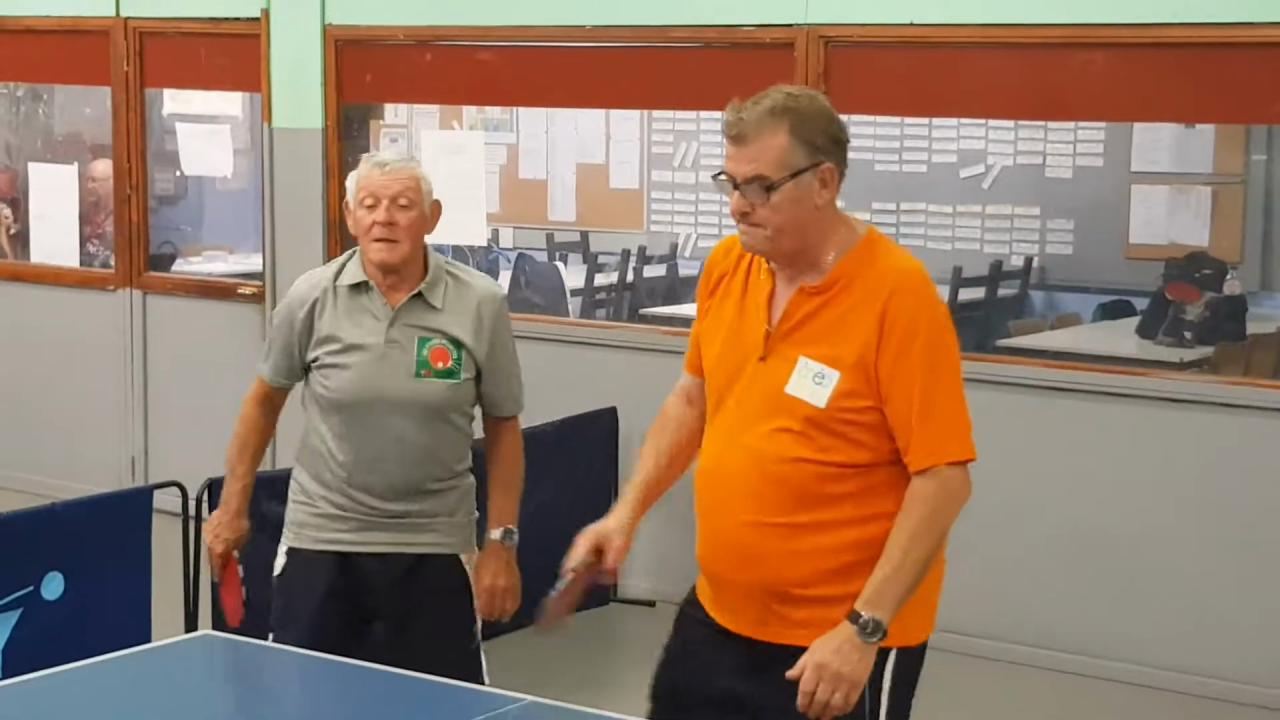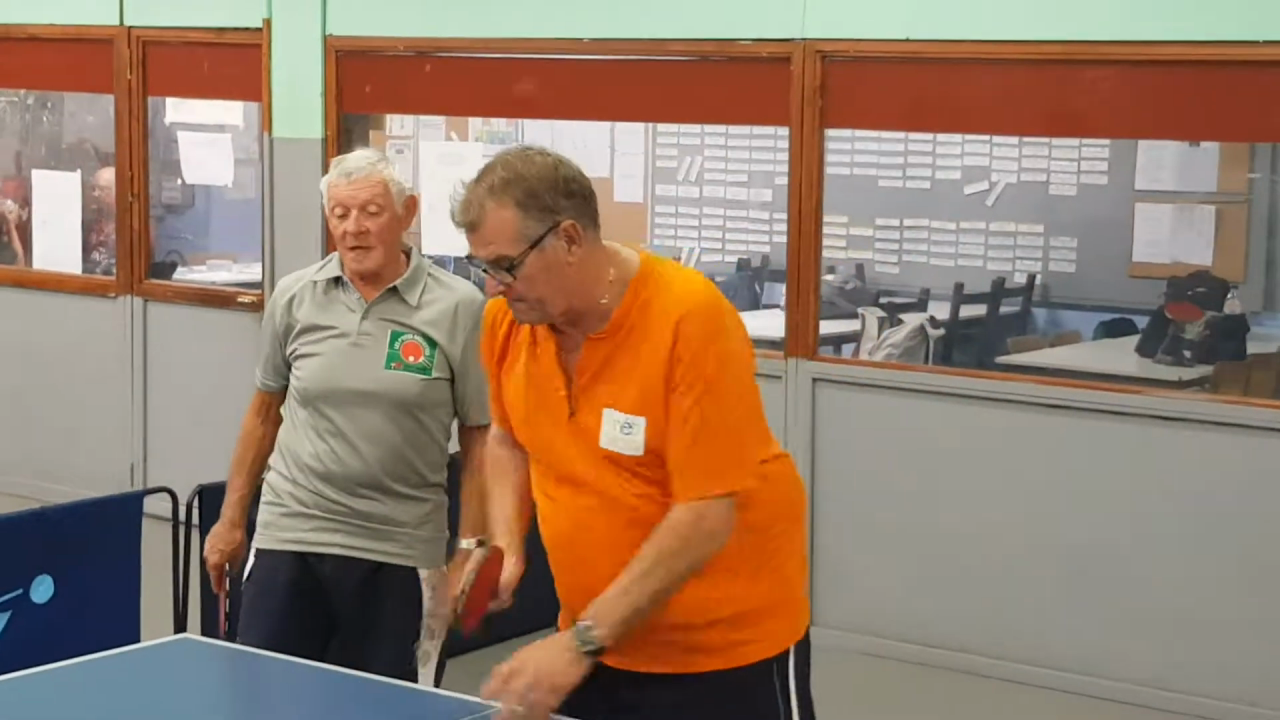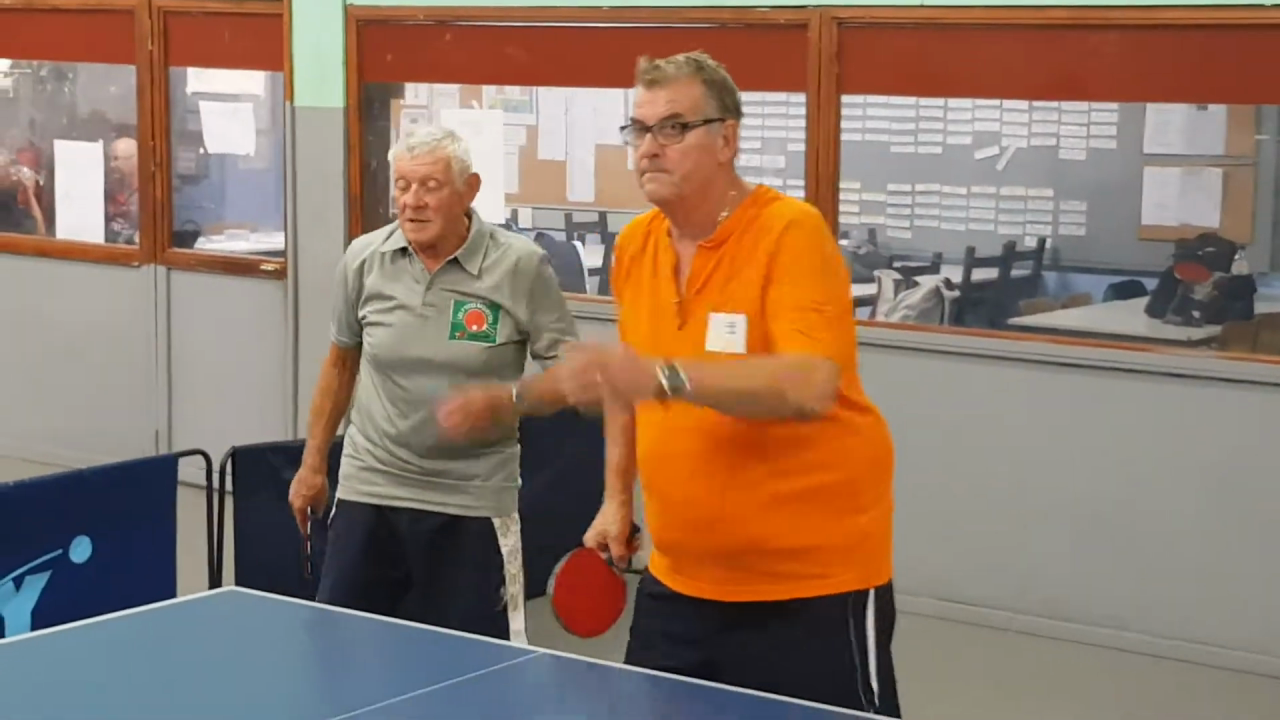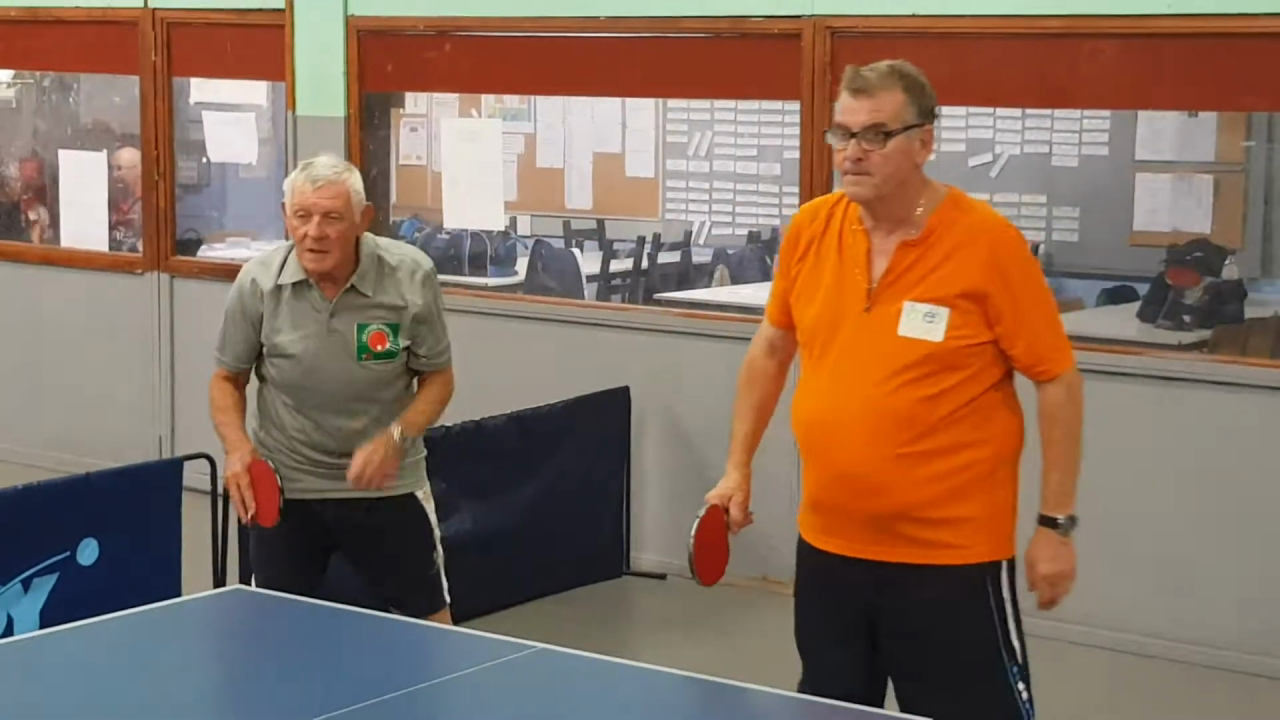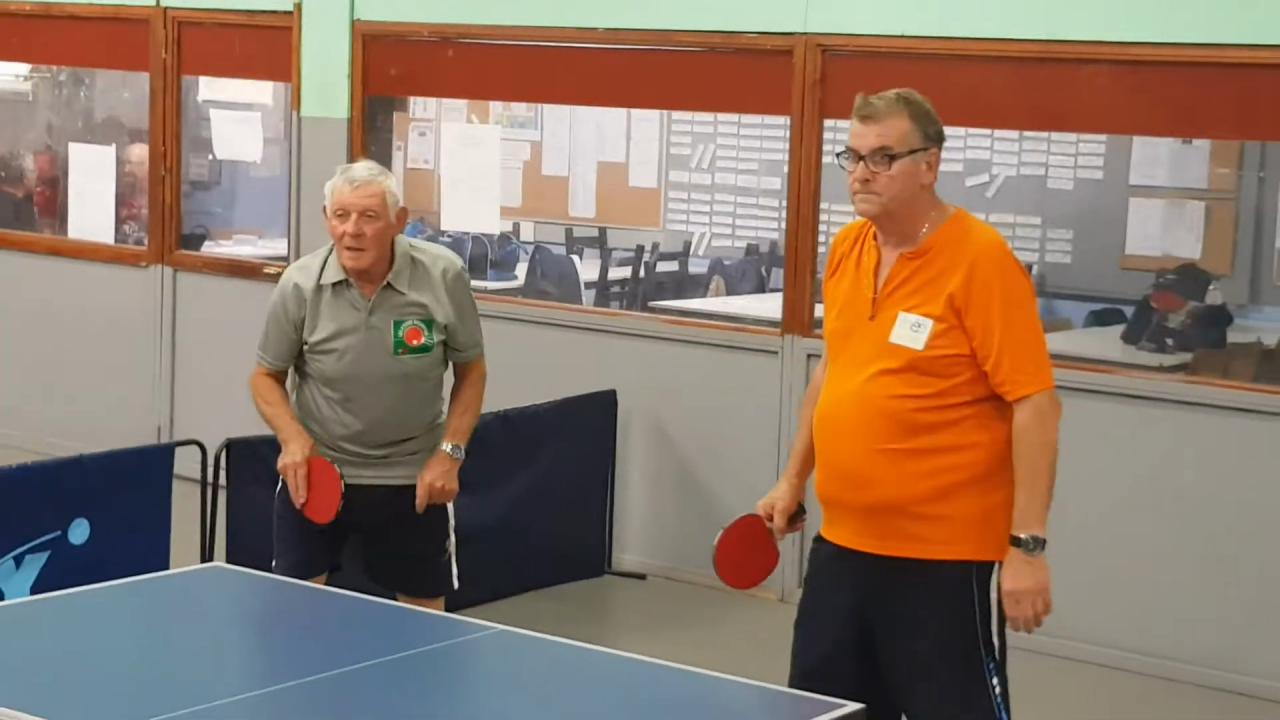
dt=1s
person 1, frame 1
left shoulder: (897, 294)
right shoulder: (728, 265)
left elbow: (944, 478)
left wrist: (862, 629)
right wrist: (625, 513)
left hip: (842, 641)
right hip: (718, 615)
person 1, frame 2
left shoulder: (689, 320)
right shoulder: (505, 319)
left elbow: (709, 513)
left wrist: (583, 640)
right wrist: (505, 544)
left hip: (730, 647)
right hip: (601, 641)
person 1, frame 3
left shoulder: (790, 234)
right shoulder: (635, 244)
left elbow: (810, 385)
left wrist: (663, 377)
right wrist: (616, 499)
left hip: (809, 586)
right hip: (680, 581)
person 1, frame 4
left shoulder: (987, 242)
right shoulder: (809, 230)
left elbow: (1058, 381)
right elbow: (771, 349)
left wrist: (1056, 523)
right wrist: (739, 466)
left hip: (950, 555)
right hip: (827, 545)
person 1, frame 5
left shoulder: (981, 259)
right shoulder: (846, 247)
left elbow: (1036, 406)
left wrist: (1027, 545)
right wrist: (793, 479)
left hip: (946, 555)
right hip: (842, 543)
person 2, frame 1
left shoulder: (480, 304)
right shoulder: (310, 299)
left elbow: (502, 426)
right elbow: (264, 402)
left wrist: (501, 540)
right wrist: (233, 508)
left hip: (433, 547)
right hip: (322, 543)
person 2, frame 2
left shoulder: (458, 307)
right shoulder: (293, 298)
left elbow: (479, 439)
right elbow: (265, 411)
left wrist: (470, 550)
right wrist: (232, 517)
left hip: (399, 555)
right hip: (290, 542)
person 2, frame 3
left shoulder: (521, 265)
right shoulder: (364, 259)
left elbow: (567, 376)
left wrist: (506, 399)
right wrist: (313, 463)
left hip: (472, 505)
right hip: (369, 494)
person 2, frame 4
left shoulder: (411, 276)
right shoulder: (257, 283)
left elbow: (437, 380)
right elbow: (226, 379)
left wrist: (392, 440)
right wrist: (237, 446)
left hip: (386, 485)
right hip: (287, 485)
left knee: (427, 626)
person 2, frame 5
left shoulder: (444, 275)
right shoulder: (300, 284)
left elbow: (471, 371)
right elbow: (266, 376)
left wrist: (450, 452)
right wrist: (292, 437)
left hip: (411, 474)
left knee: (425, 610)
